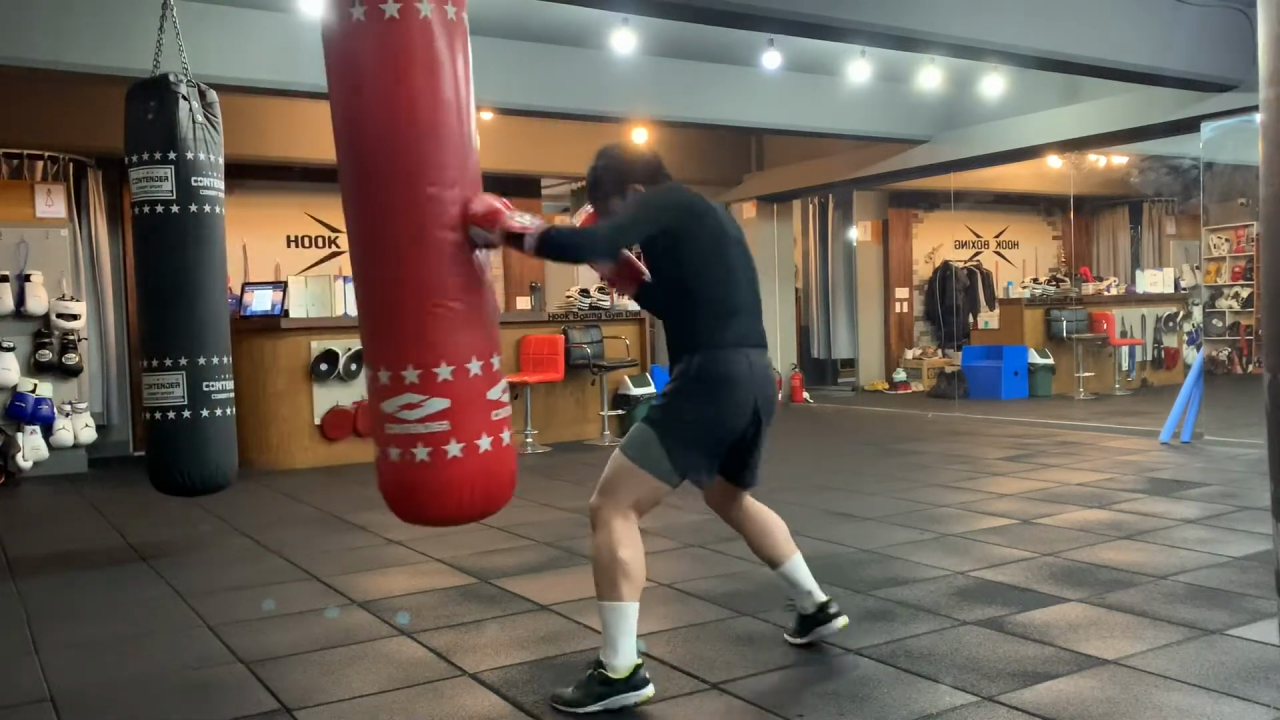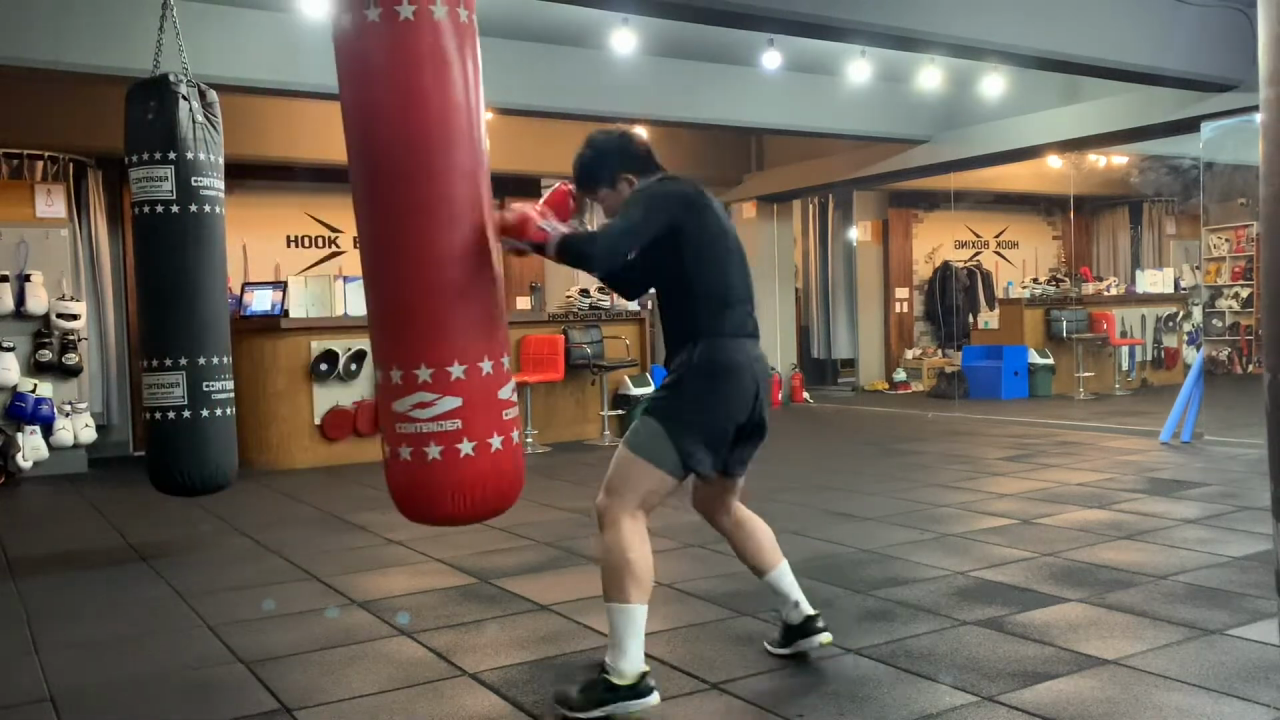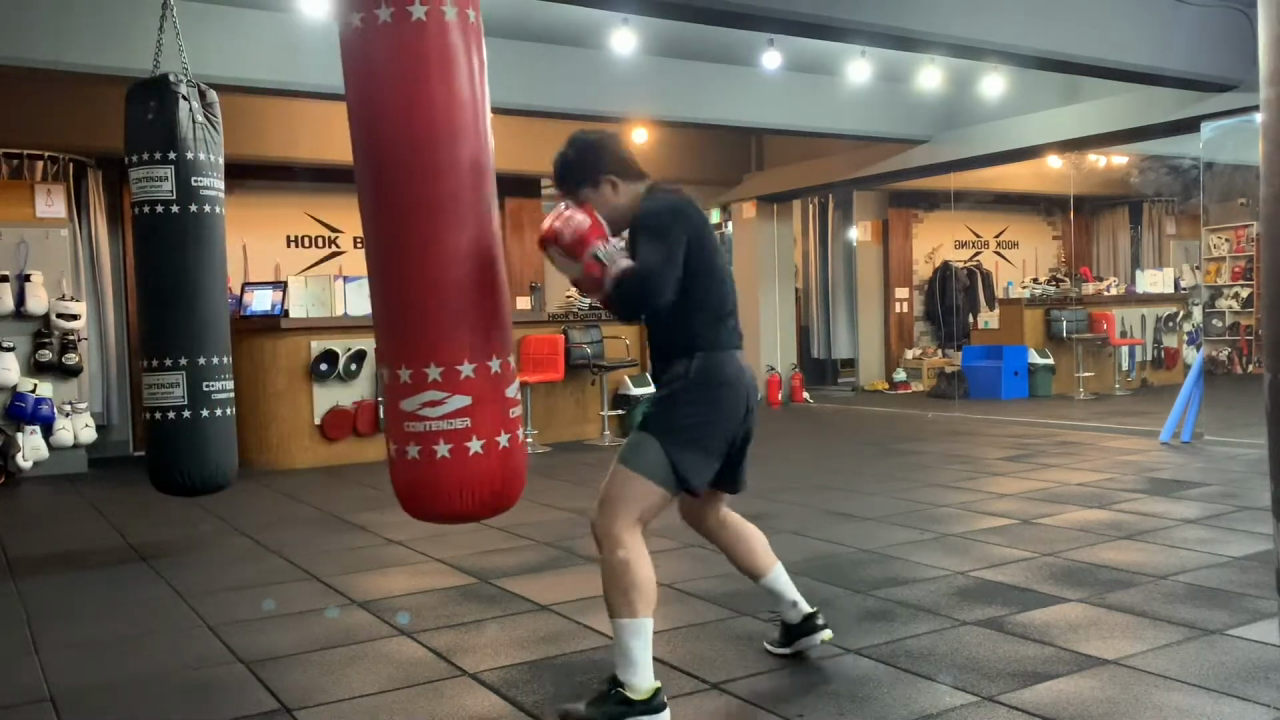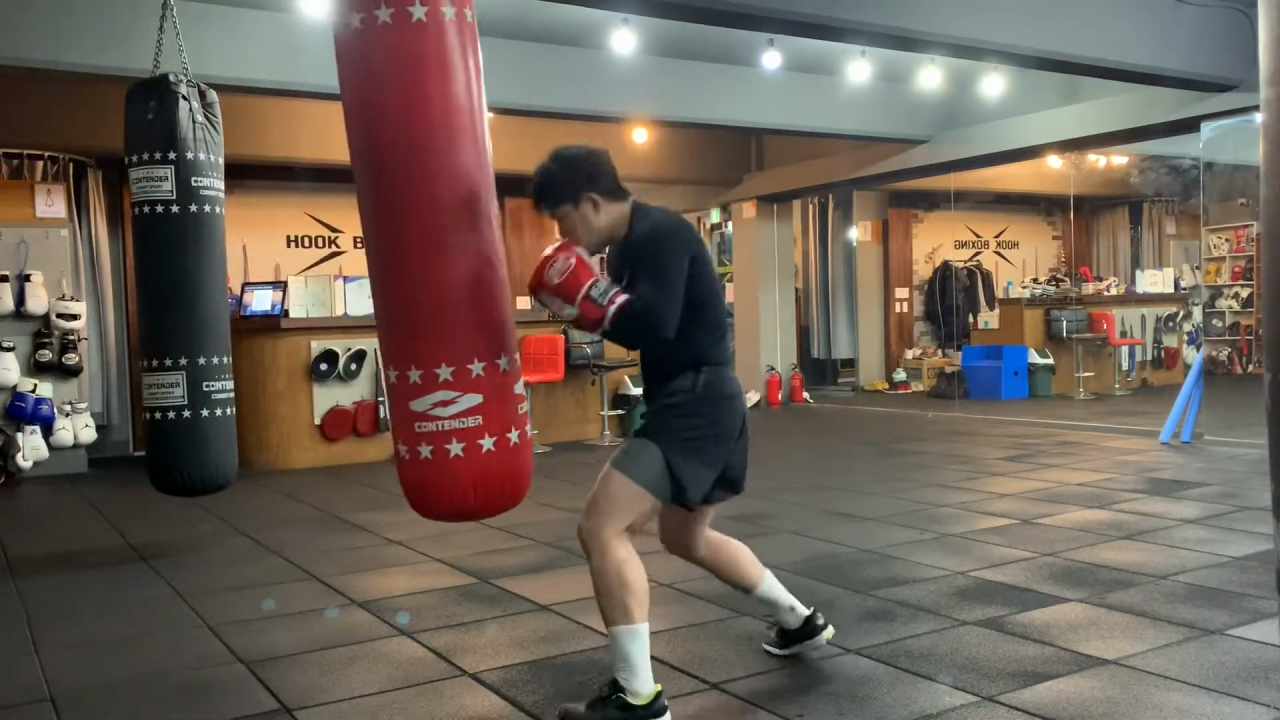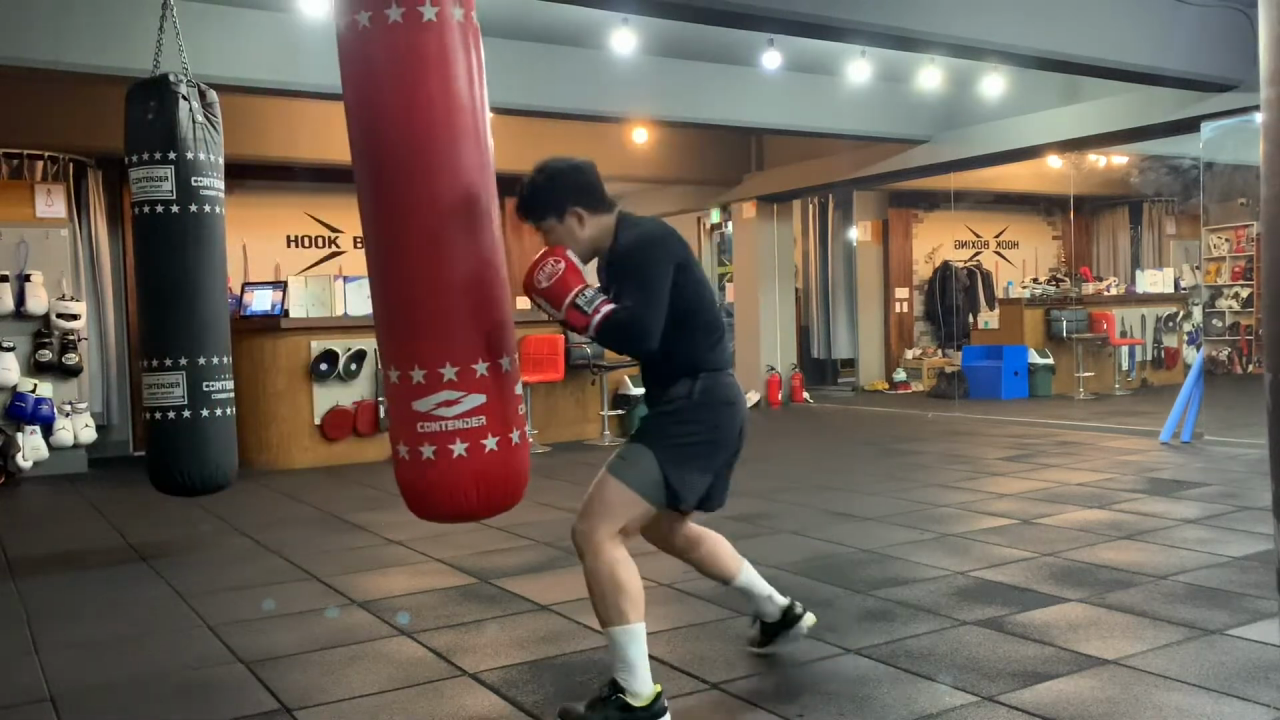
dt=0.1s
person 1, frame 1
left shoulder: (664, 206)
right shoulder: (709, 217)
left elbow: (588, 244)
left wrist: (509, 227)
right wrist: (637, 282)
left hip: (710, 379)
right hip: (752, 375)
left knee: (611, 510)
right knee: (731, 499)
left ankle: (619, 672)
right ankle: (816, 608)
person 1, frame 2
left shoulder: (663, 196)
right shoulder: (688, 206)
left elbow: (602, 249)
right elbow: (631, 280)
left wrist: (538, 235)
right wrist: (562, 228)
left hip: (709, 370)
right hip: (744, 369)
left knee: (619, 507)
right knee: (716, 503)
right ankle: (801, 618)
person 1, frame 3
left shoulder: (663, 210)
right shoulder: (650, 219)
left elbow: (653, 293)
right elbow: (631, 305)
left wrist: (594, 253)
right wrist: (590, 263)
left hip: (701, 385)
right hip: (715, 385)
left knee: (614, 521)
right knee: (707, 514)
right ankle: (801, 617)
person 1, frame 4
left shoulder: (656, 232)
right shoulder: (626, 248)
left elbow: (656, 326)
right elbow: (631, 326)
left wrist: (588, 291)
right wrist: (576, 300)
left hip: (697, 400)
right hip: (703, 400)
left knee: (601, 528)
right knee: (686, 537)
right ankle: (799, 621)
person 1, frame 5
left shoulder: (639, 242)
right shoulder: (633, 242)
left elbow: (640, 335)
right elbow: (643, 331)
left wrist: (575, 298)
right wrist: (582, 303)
left hip: (695, 407)
right hip: (699, 404)
left knee: (595, 531)
right knee: (669, 530)
right ankle: (778, 611)
